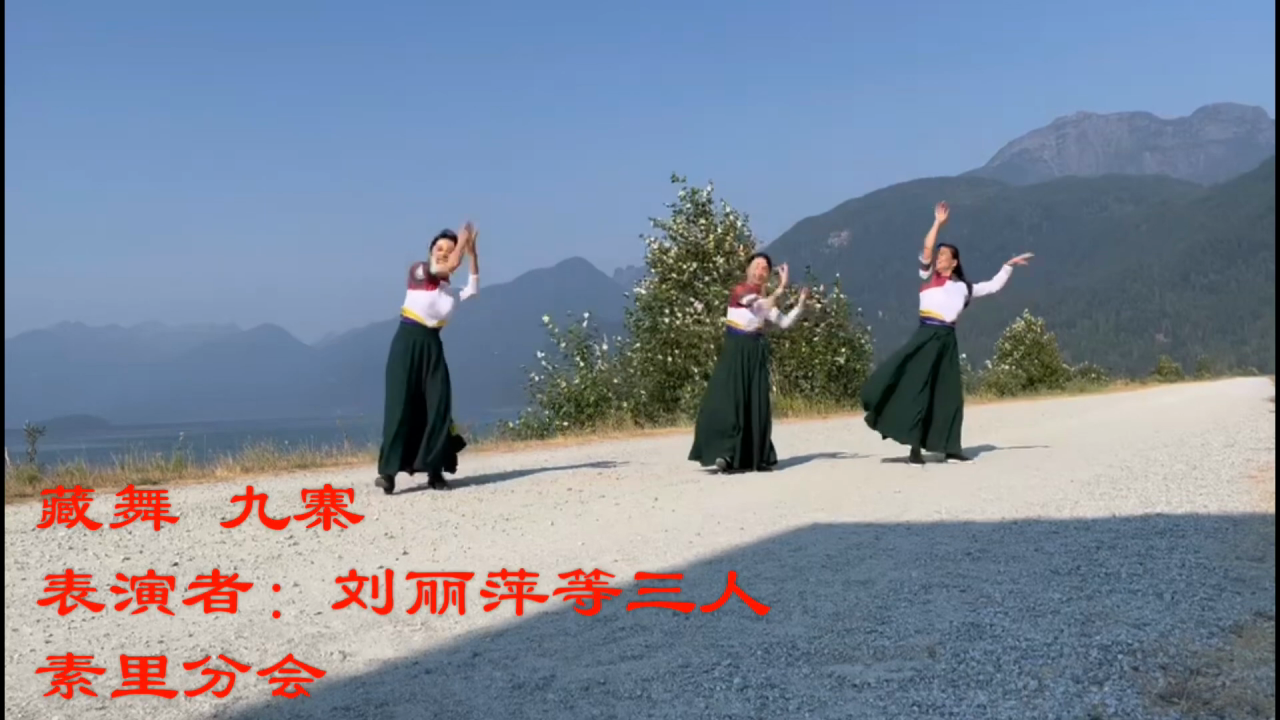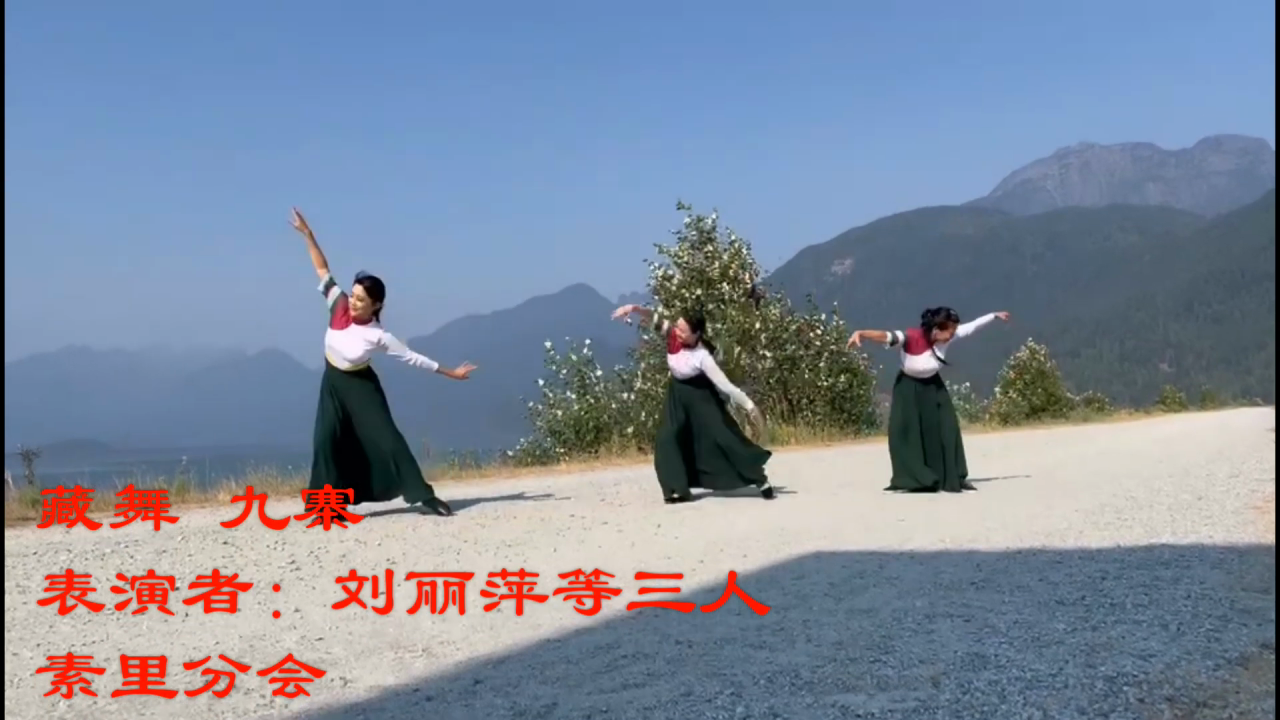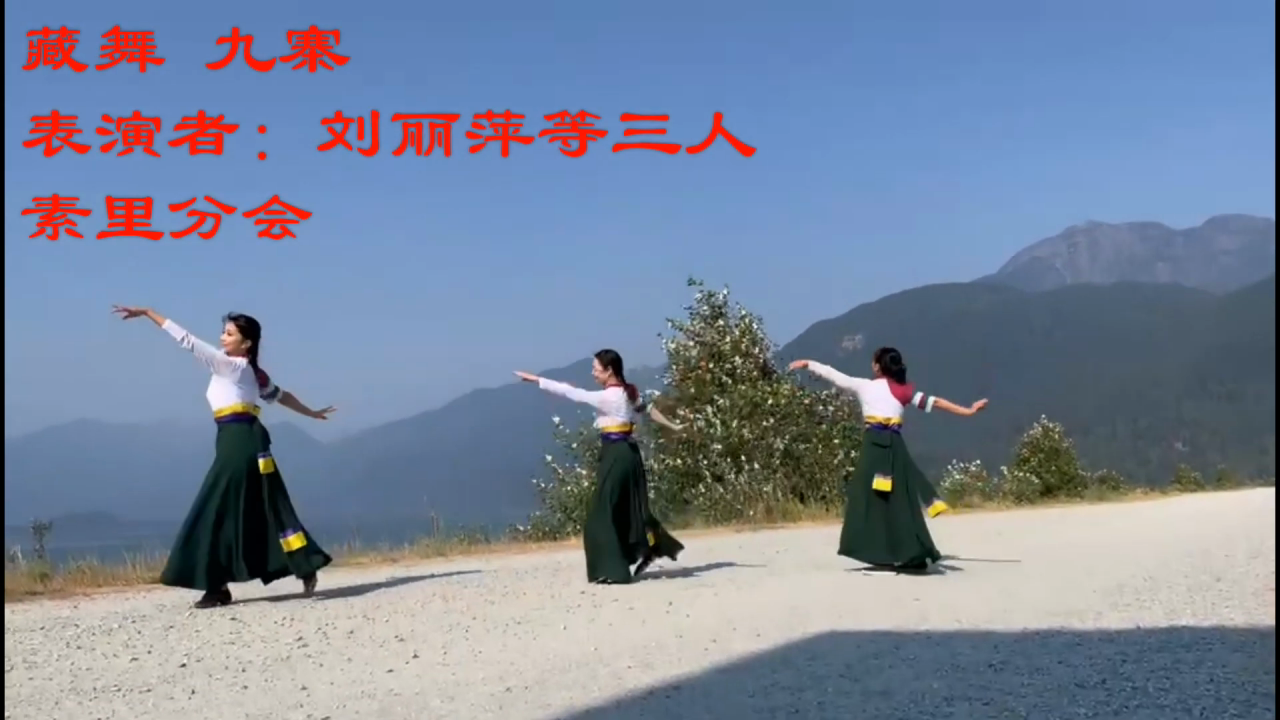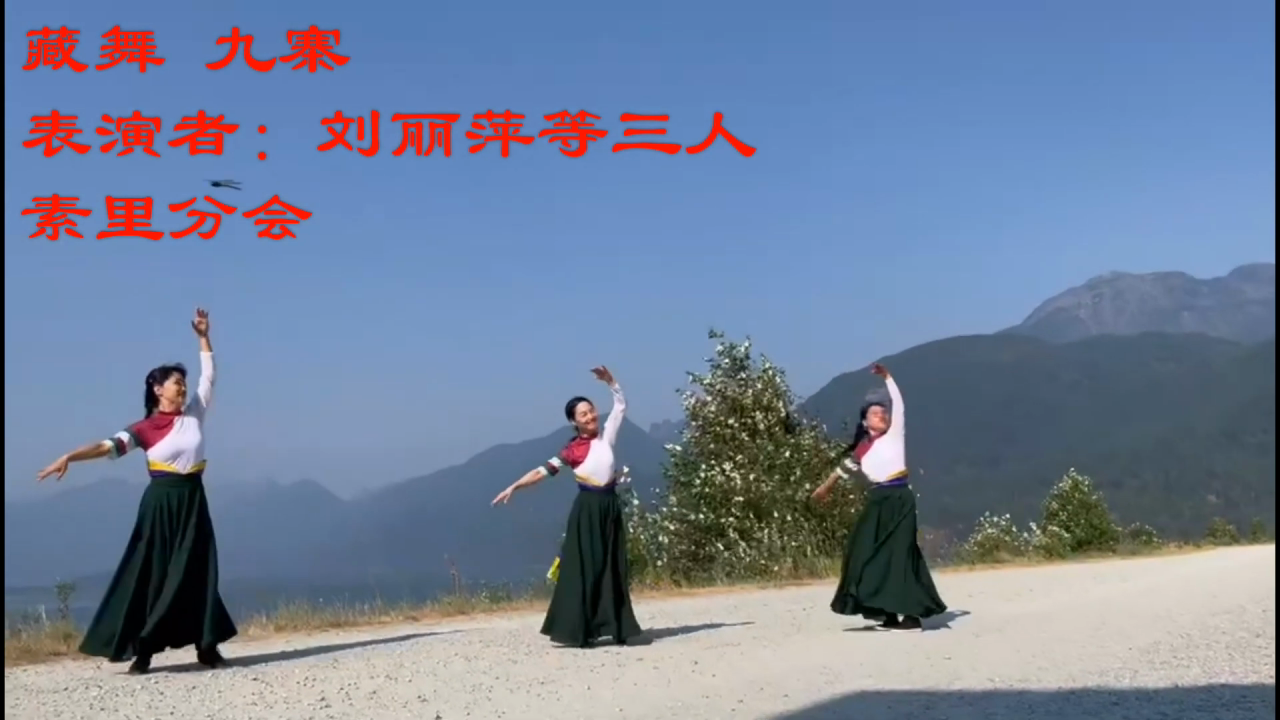
dt=1s
person 1, frame 1
left shoulder: (451, 291)
right shoulder: (418, 275)
left elbow: (471, 289)
right elbow: (448, 266)
left wrist: (471, 252)
right wrist: (463, 239)
left hip: (432, 349)
right hip: (407, 345)
left knee: (437, 408)
right knee: (400, 409)
left ankle: (435, 473)
right ankle: (388, 472)
person 1, frame 2
left shoulder: (377, 336)
right shoulder: (340, 307)
left elbow: (412, 357)
right elbow: (322, 270)
left wrist: (449, 373)
right wrist: (307, 233)
left hip: (361, 386)
right hip: (333, 384)
left knee: (386, 441)
right knee: (327, 443)
left ankle: (424, 496)
person 1, frame 3
left shoulder: (228, 364)
right shoulder: (253, 372)
left elbow: (187, 340)
right elbow: (280, 396)
left wrist: (147, 312)
right wrist: (312, 413)
left hip: (237, 439)
right hip: (247, 439)
left knee: (219, 511)
right knee: (265, 509)
left ankle: (217, 586)
right ankle: (305, 567)
person 1, frame 4
left shoulder: (194, 417)
right shoulder: (144, 429)
left elbow: (208, 376)
right elbow: (107, 447)
left wrist: (204, 337)
right wrist: (68, 457)
left hip: (193, 500)
right hip: (161, 502)
left knee: (198, 571)
right knee: (151, 574)
left ankle: (206, 645)
right ankle: (142, 649)
person 2, frame 1
left shoulder: (963, 287)
right shoulder: (928, 278)
left elbow: (993, 286)
right elbow: (926, 249)
left wrist: (1010, 265)
right wrist: (938, 222)
left hip: (947, 341)
right hip: (926, 337)
left knee: (948, 393)
right knee: (914, 387)
left ankle: (950, 448)
right ankle: (915, 447)
person 2, frame 2
left shoulder: (946, 338)
right shoulder: (912, 337)
left elbow: (971, 326)
right elbow: (886, 337)
left wrist: (994, 316)
right wrist: (859, 334)
left hip: (932, 386)
right hip: (907, 387)
left knee: (947, 430)
right knee: (902, 431)
left ankle: (955, 479)
right ankle: (911, 480)
person 2, frame 3
left shoulder: (865, 386)
right shoulder: (904, 390)
left elbow: (836, 376)
right elbow: (934, 401)
left wrist: (808, 364)
right wrist: (968, 410)
left hip: (874, 444)
right hip: (895, 445)
left knee: (874, 500)
right knee: (900, 500)
left ankle: (884, 559)
right ankle: (915, 557)
person 2, frame 4
left shoulder: (894, 436)
right shoulder: (861, 449)
left elbow: (898, 405)
right elbow: (843, 469)
left wrist: (887, 377)
right wrist: (825, 487)
left hip: (899, 499)
right hip: (877, 502)
left knee: (898, 555)
right knee: (872, 556)
left ankle: (911, 615)
right ankle: (889, 612)
person 3, frame 1
left shoulder: (766, 301)
right shoulder: (740, 292)
left elbow: (784, 322)
right elbow: (764, 304)
left wrist: (800, 303)
right wrist: (781, 287)
left hip: (756, 353)
right hip: (735, 349)
left knee: (755, 404)
right knee: (727, 402)
left ankle: (756, 457)
right ankle: (727, 455)
person 3, frame 2
left shoulder: (702, 356)
right shoulder: (672, 334)
left elbow: (724, 383)
right elbow: (652, 317)
left wrist: (748, 404)
right wrist: (633, 308)
left hip: (699, 395)
right hip: (677, 393)
left knee: (724, 436)
right knee: (668, 438)
left ankle: (759, 479)
right ankle: (678, 489)
person 3, frame 3
left shoulder: (607, 397)
right shoulder: (628, 391)
left elbow: (571, 392)
right elbow: (648, 409)
left wrist: (537, 380)
right wrist: (673, 427)
left hip: (616, 454)
right hip: (626, 452)
left knee: (604, 513)
right knee: (624, 510)
left ankle: (613, 570)
right ankle: (649, 549)
person 3, frame 4
left shoulder: (606, 435)
right shoulder: (572, 450)
left elbow: (621, 404)
right elbow: (544, 471)
left wrist: (609, 380)
right wrist: (513, 487)
left hip: (610, 506)
right hip: (587, 508)
left knee: (613, 568)
right knee: (584, 569)
left ankle: (615, 626)
right ankle: (577, 630)
